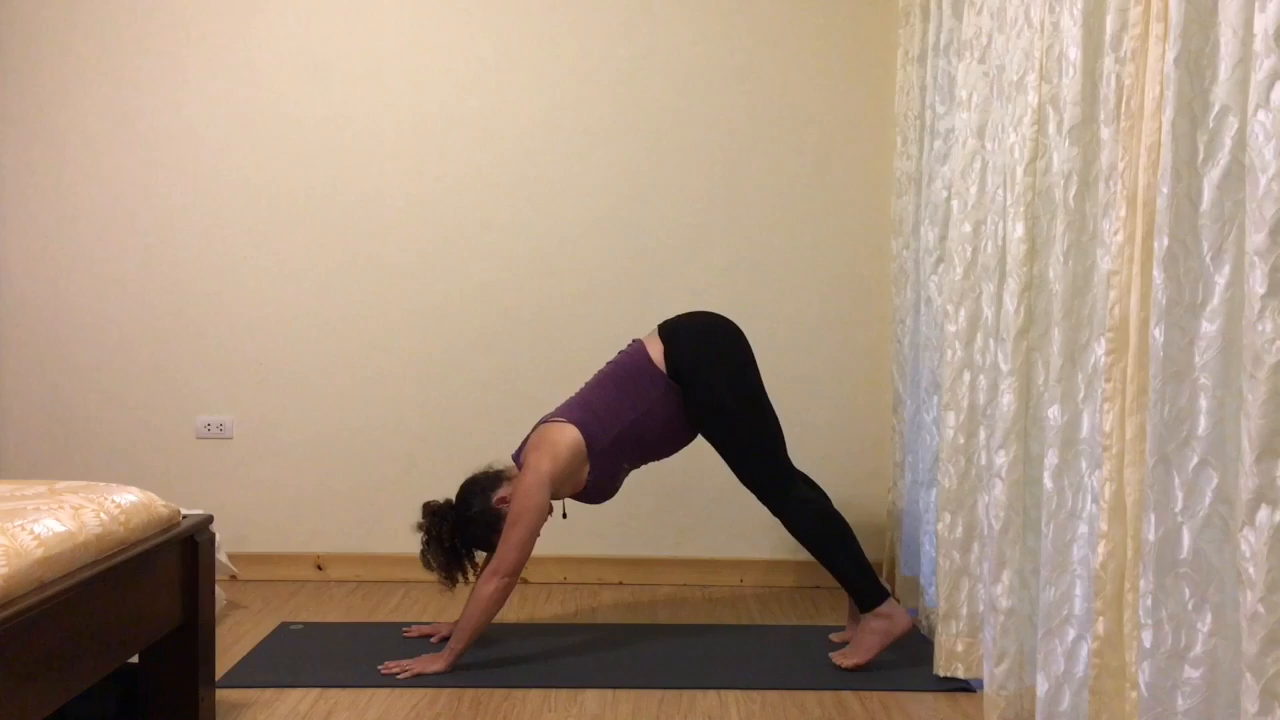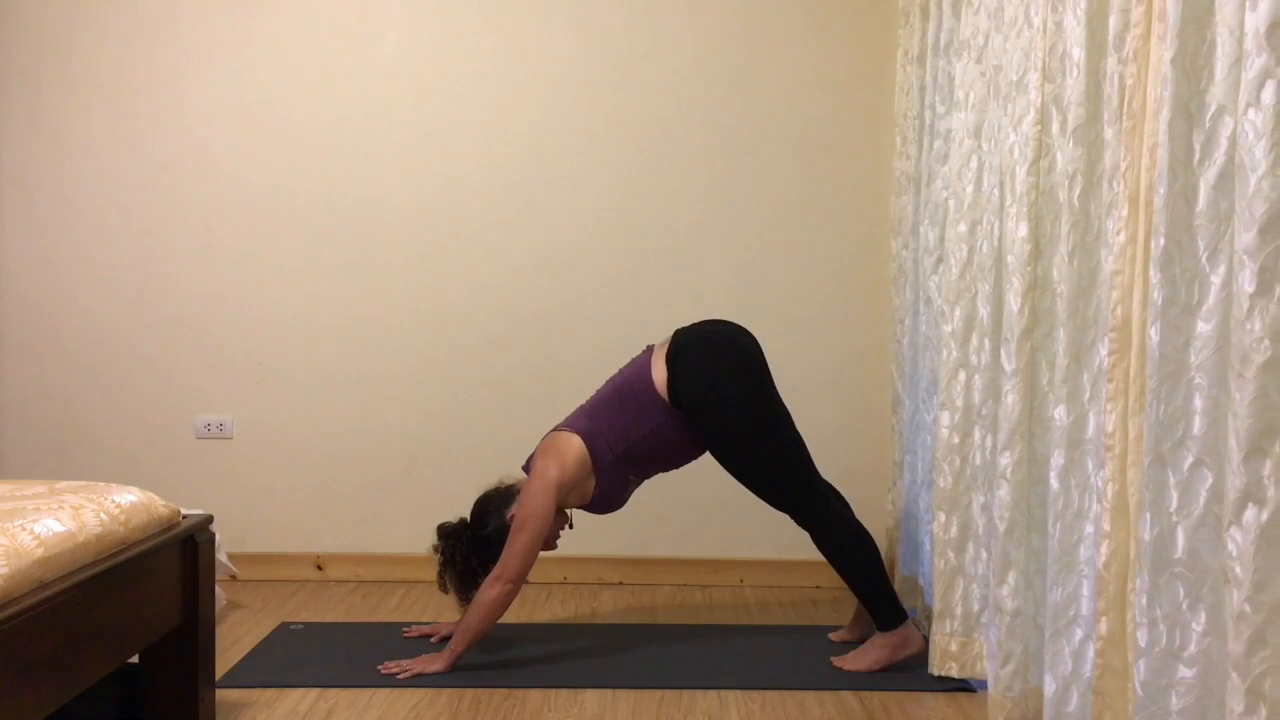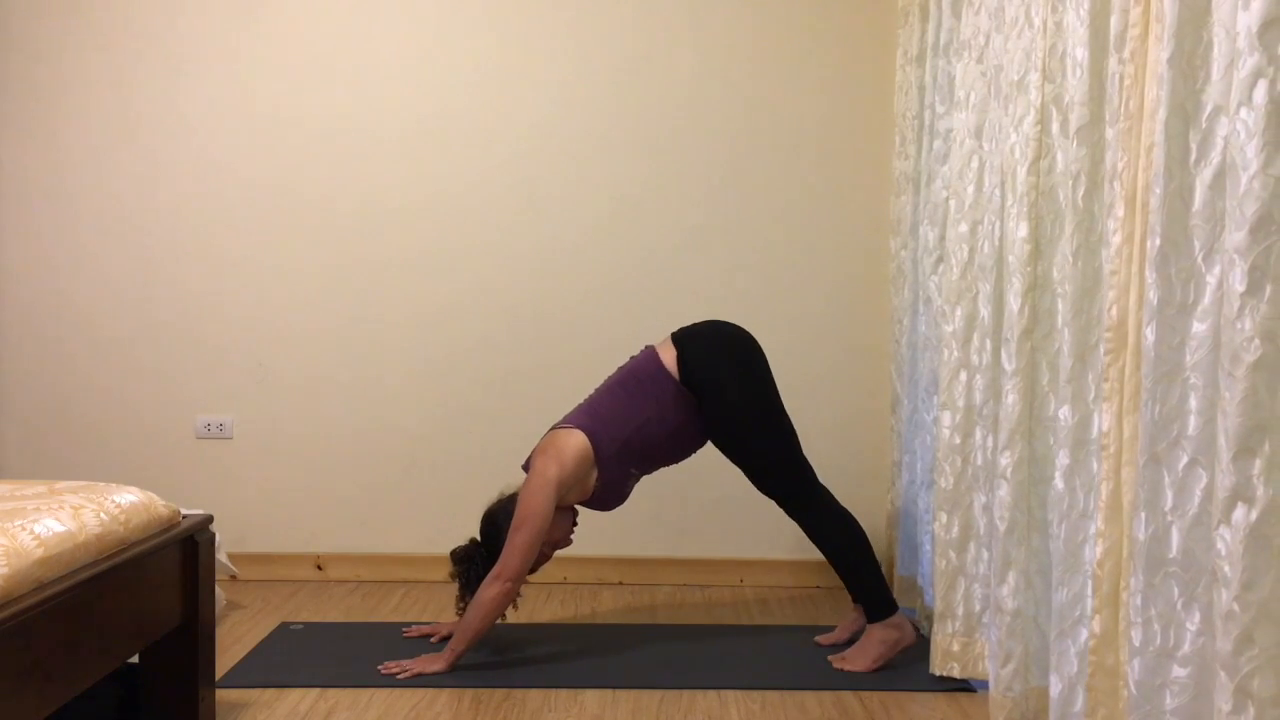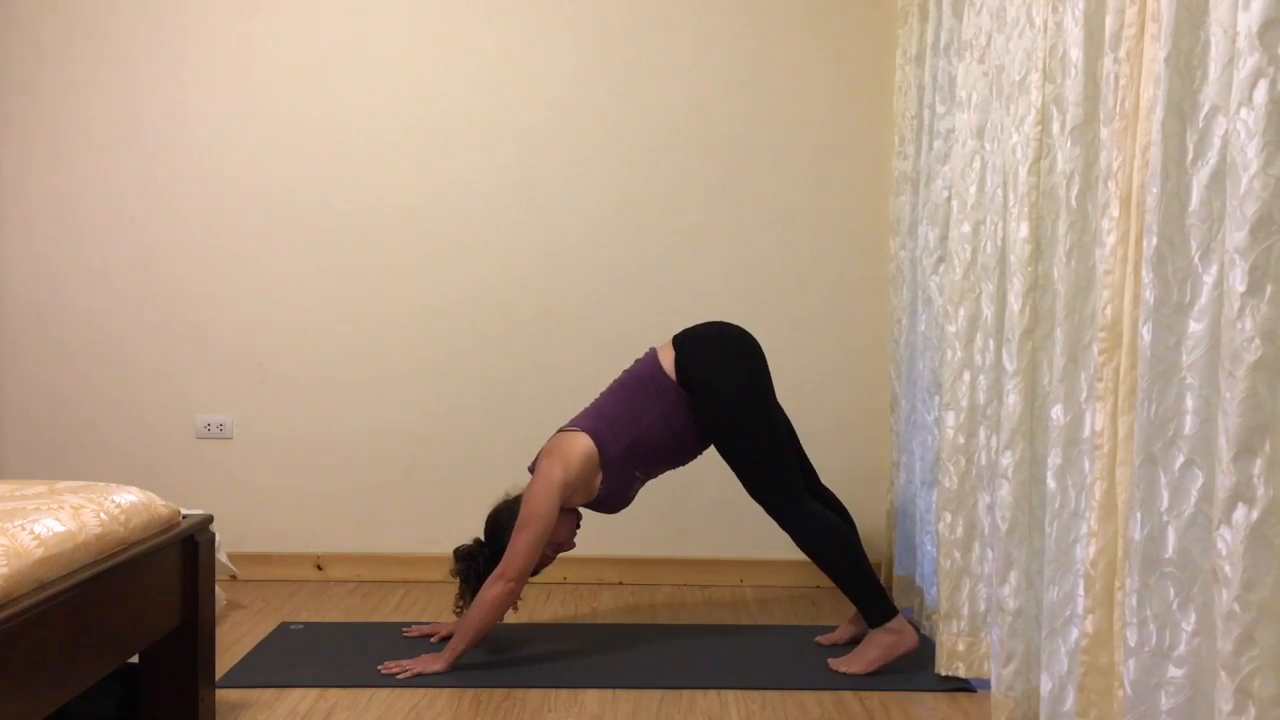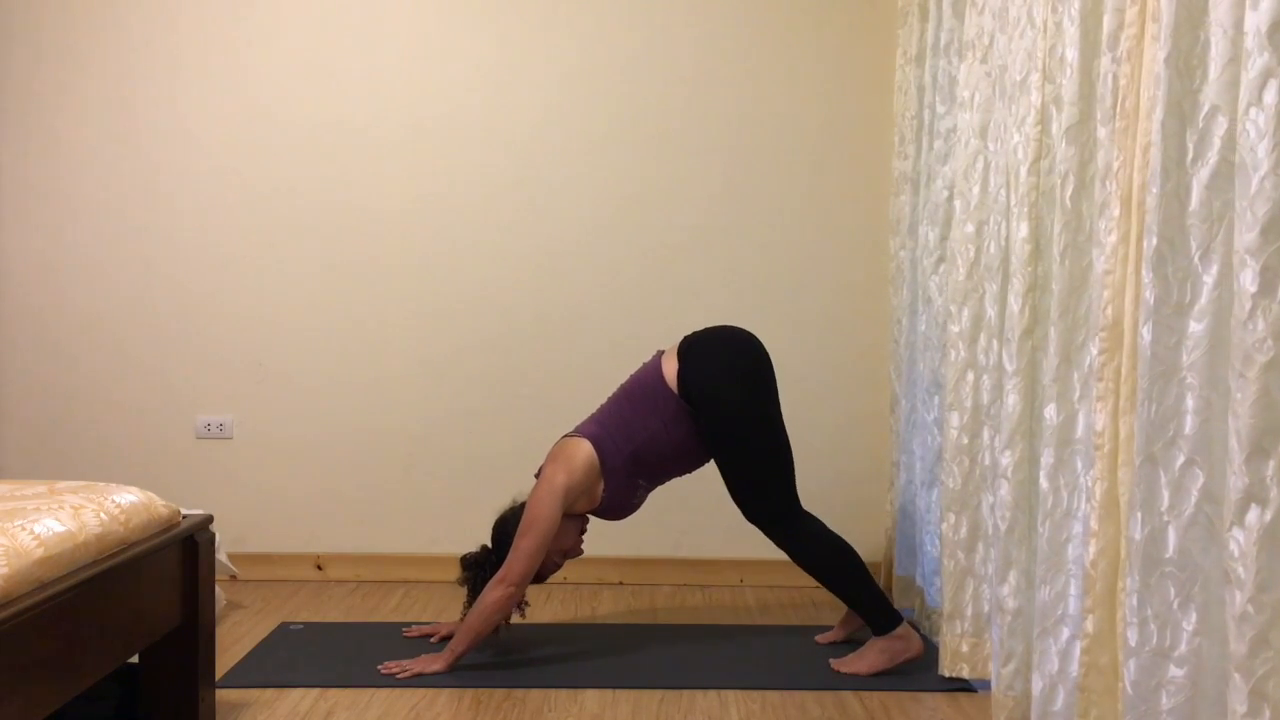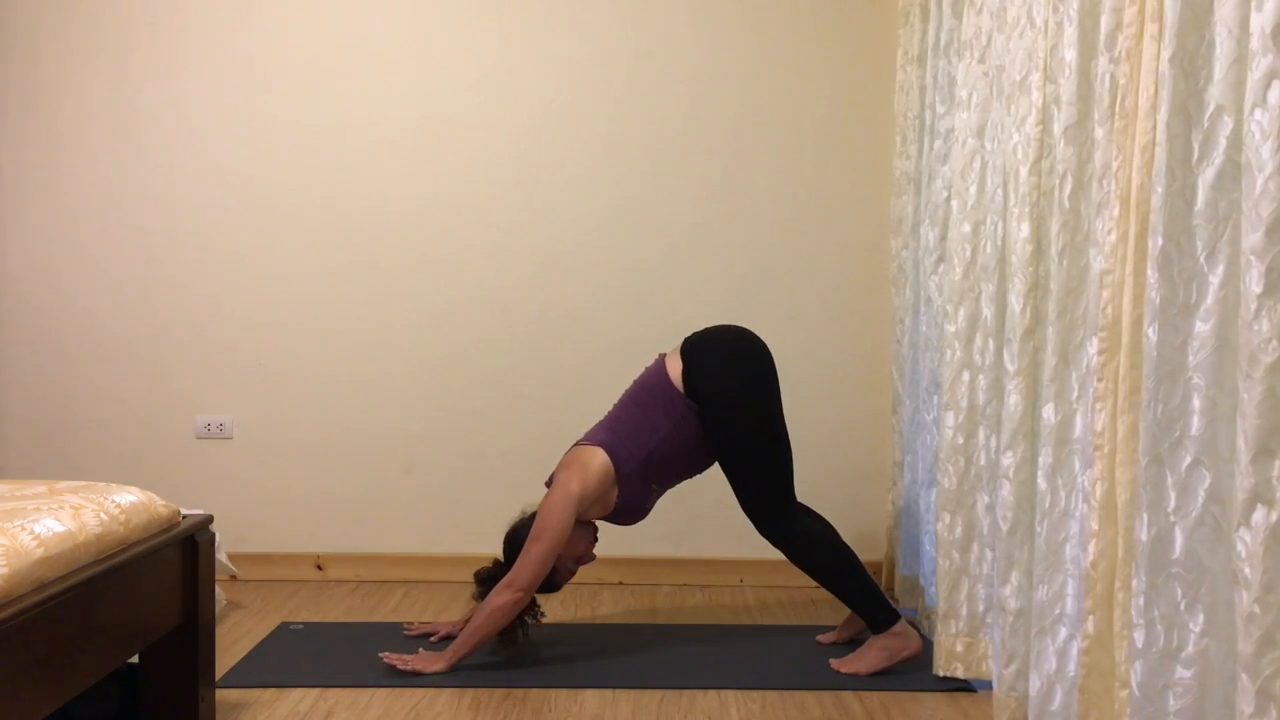
dt=0.7s
person 1, frame 1
left shoulder: (541, 467)
right shoulder: (536, 465)
left elbow: (502, 573)
right elbow: (500, 568)
left wrist: (446, 656)
right wrist: (460, 624)
left hip: (699, 355)
right hip: (690, 360)
left knee: (777, 487)
right knee: (775, 478)
left ankle: (880, 611)
right ankle: (863, 603)
person 1, frame 2
left shoulder: (550, 477)
right shoulder: (553, 473)
left elbow: (505, 579)
right elbow: (505, 577)
left wrist: (446, 657)
right wrist: (462, 623)
left hip: (706, 374)
right hip: (708, 358)
left knee: (805, 500)
right knee: (802, 489)
left ankle: (896, 630)
right ankle: (872, 608)
person 1, frame 3
left shoulder: (552, 474)
right shoulder: (558, 480)
left elbow: (505, 578)
right elbow: (505, 576)
left wrist: (447, 656)
right wrist: (464, 623)
left hip: (714, 363)
right hip: (705, 369)
left knee: (796, 493)
right knee: (795, 486)
left ankle: (888, 622)
right ankle: (866, 610)
person 1, frame 4
left shoulder: (557, 478)
right shoulder: (560, 483)
left elbow: (508, 578)
right elbow: (507, 578)
left wrist: (447, 657)
right wrist: (465, 624)
left hip: (713, 365)
right hip: (709, 370)
left knee: (790, 503)
right knee: (800, 491)
left ankle: (890, 626)
right ankle: (868, 612)
person 1, frame 5
left shoulder: (562, 484)
right shoulder: (573, 490)
left elbow: (508, 582)
right elbow: (507, 581)
left wrist: (446, 658)
right wrist: (465, 623)
left hip: (718, 371)
right hip: (713, 372)
left knee: (778, 517)
right knee: (770, 513)
left ankle: (893, 633)
right ankle: (863, 608)
person 1, frame 6
left shoulder: (574, 491)
right shoulder: (580, 495)
left elbow: (516, 588)
right elbow: (515, 584)
left wrist: (448, 658)
right wrist: (463, 623)
left hip: (721, 369)
right hip: (713, 373)
left knee: (776, 516)
right knee: (776, 514)
left ankle: (892, 630)
right ankle: (868, 610)
